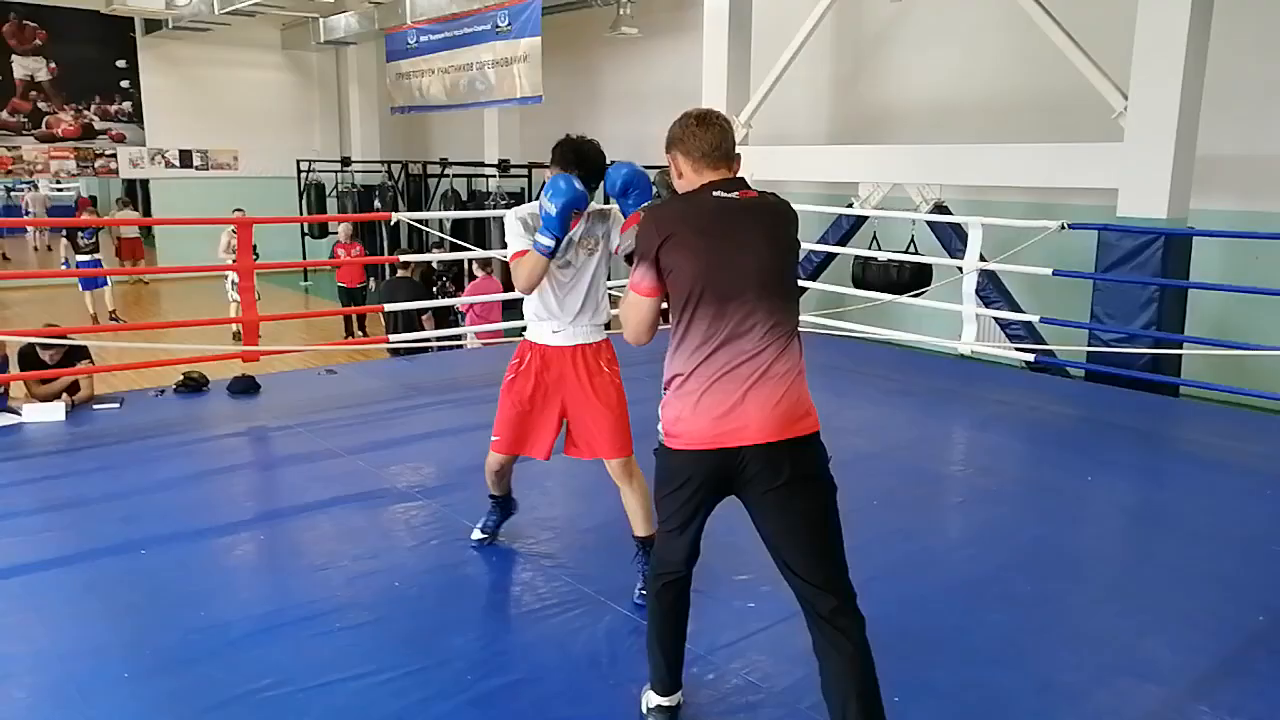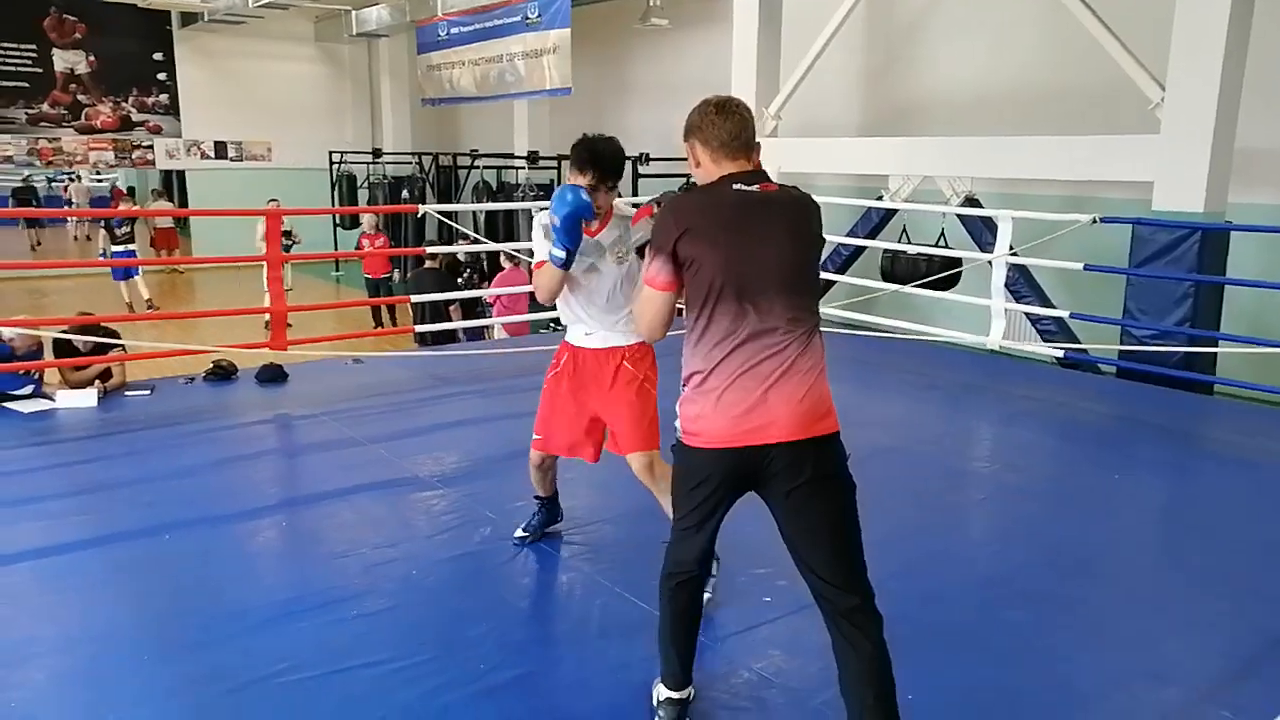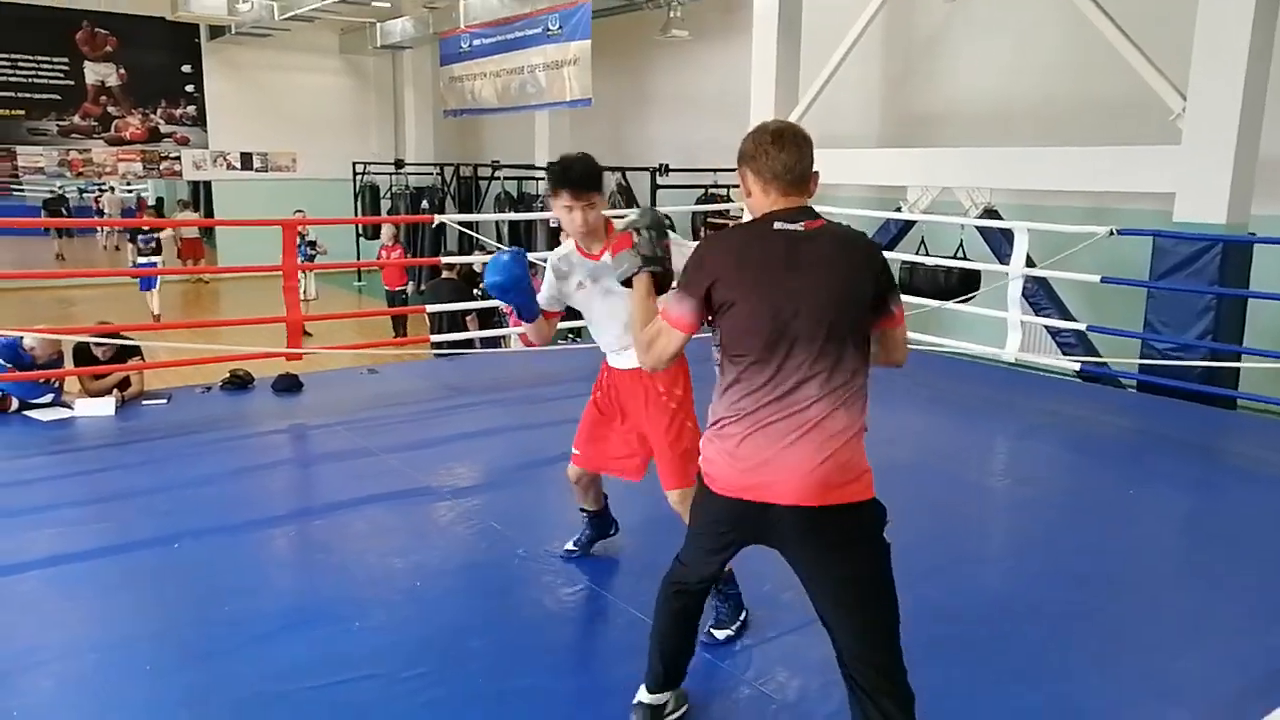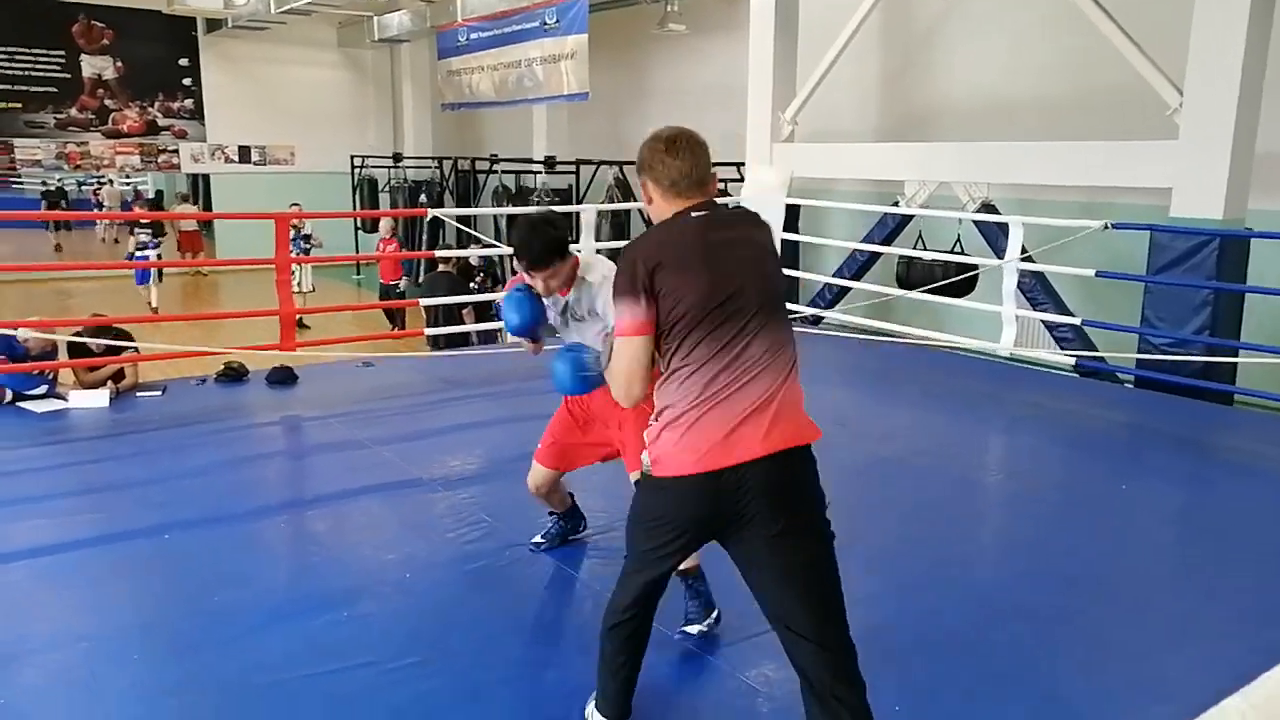
dt=0.3s
person 1, frame 1
left shoulder: (662, 222)
right shoulder: (780, 215)
left elbow: (635, 331)
left hip: (691, 434)
right hip: (781, 434)
left knee: (670, 565)
right knee: (829, 601)
person 1, frame 2
left shoulder: (680, 215)
right shoulder: (802, 210)
left elbow: (648, 327)
left hip: (711, 431)
right hip: (803, 432)
left knee: (684, 565)
right knee: (848, 601)
person 1, frame 3
left shoulder: (716, 256)
right shoulder: (859, 251)
left elbow: (651, 353)
right elbow: (893, 354)
left wrist: (641, 272)
left hip: (731, 478)
right hip: (831, 490)
left knee: (690, 575)
person 1, frame 4
left shoulder: (641, 256)
right shoulder: (752, 229)
left elbow: (627, 391)
left hip: (681, 468)
right hip: (778, 460)
left knee: (635, 589)
right knee: (825, 659)
person 2, frame 1
left shoulder: (607, 222)
right shoulder: (521, 219)
right elbow: (523, 282)
left wrist: (648, 205)
right wrist: (552, 227)
left hip: (589, 352)
right hip: (536, 352)
left knee: (619, 461)
right knee: (497, 459)
left ankle: (648, 555)
right ankle: (501, 505)
person 2, frame 2
left shoulder: (636, 225)
right shoulder: (550, 222)
right elbow: (545, 294)
right wrist: (565, 240)
left hip: (627, 356)
right hip: (574, 354)
left knee: (643, 461)
right knee: (540, 457)
right ankle: (547, 510)
person 2, frame 3
left shoulder: (636, 242)
right shoulder: (561, 260)
right elbow: (540, 334)
right wrist: (521, 302)
left hip: (660, 375)
right hip: (615, 375)
left knee: (679, 492)
right knee: (578, 474)
left ankle: (726, 593)
right ankle: (599, 522)
person 2, frame 4
left shoulder: (604, 278)
right shoulder: (536, 281)
right elbow: (533, 349)
left wrist: (600, 360)
right wrist: (522, 325)
right hip: (584, 390)
right knee: (539, 481)
left ankle: (698, 593)
right ankle: (569, 521)
